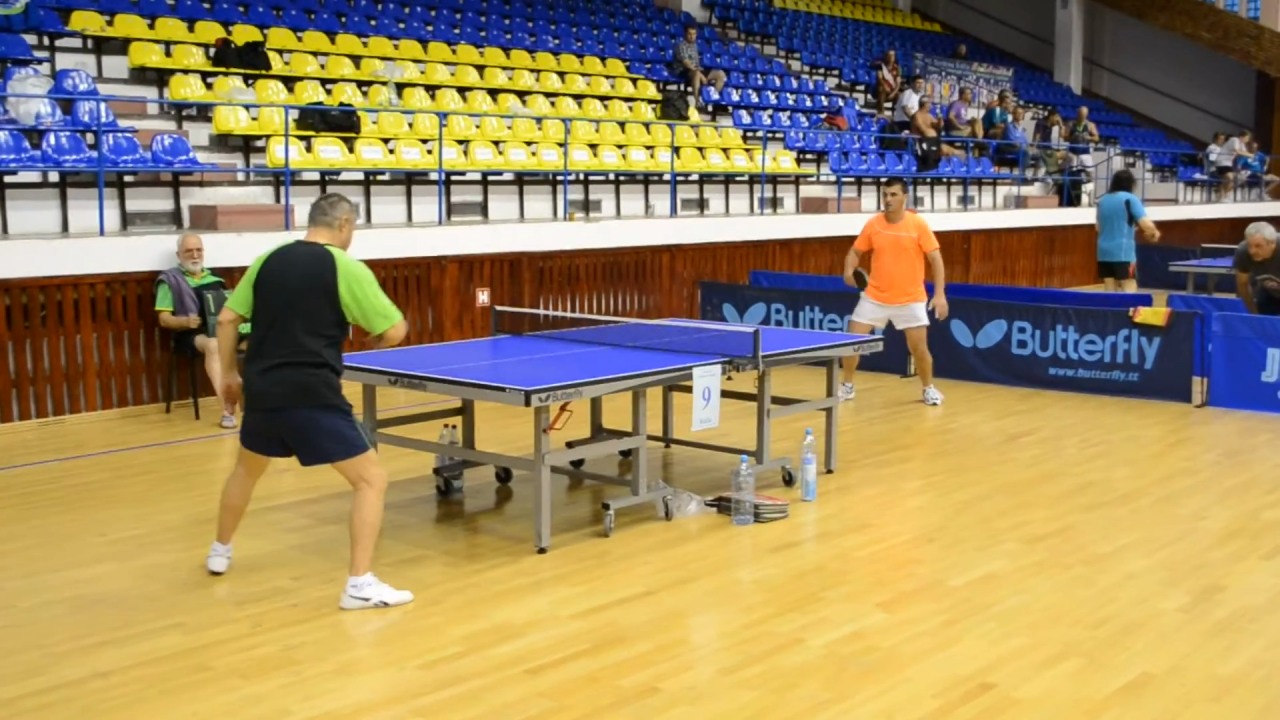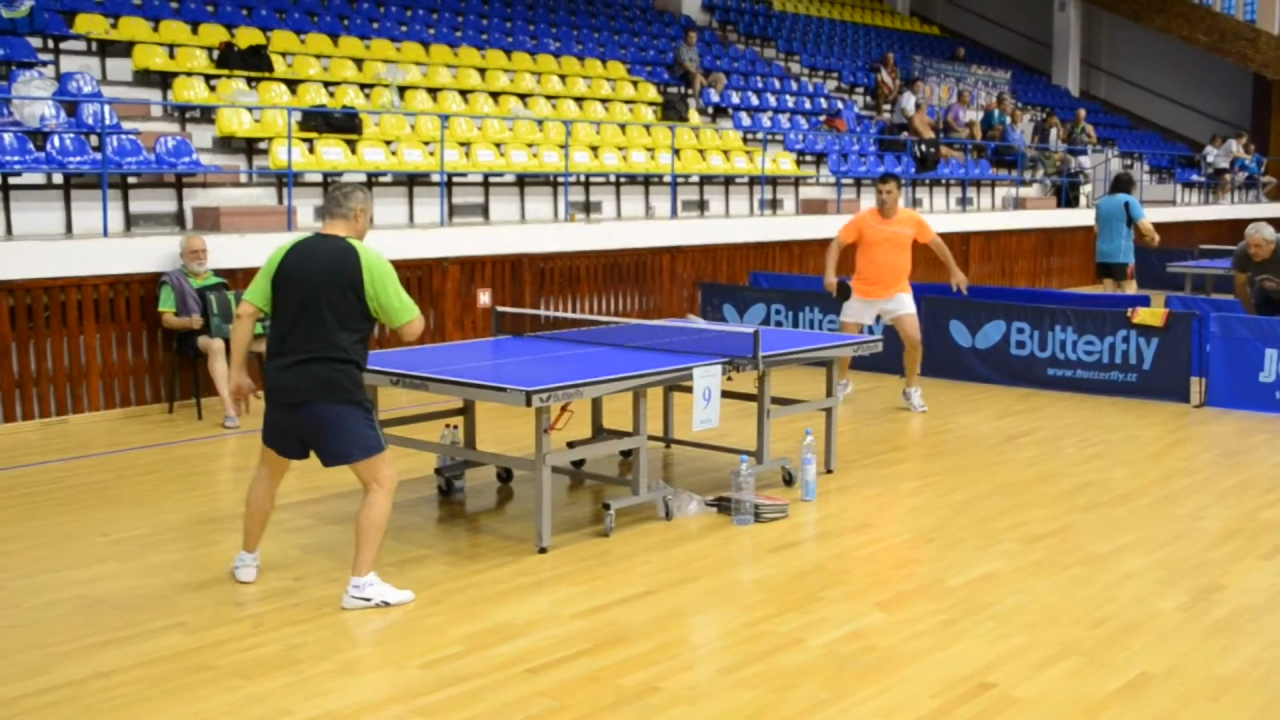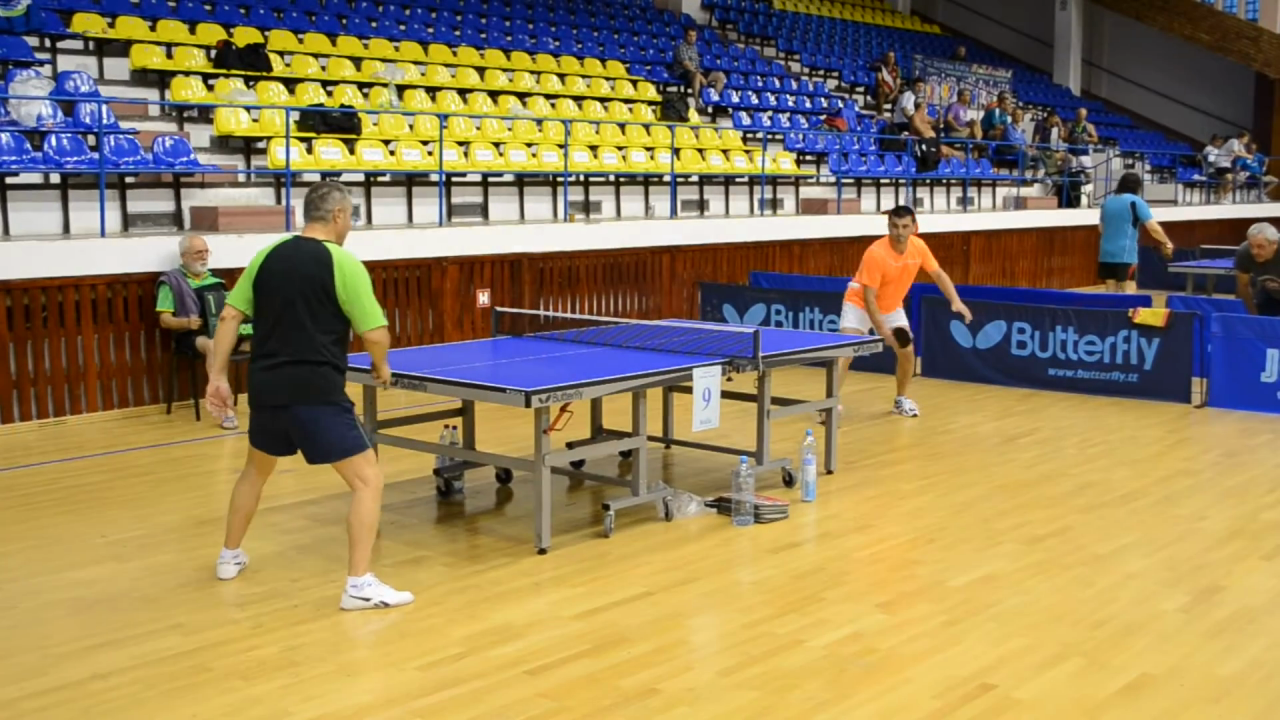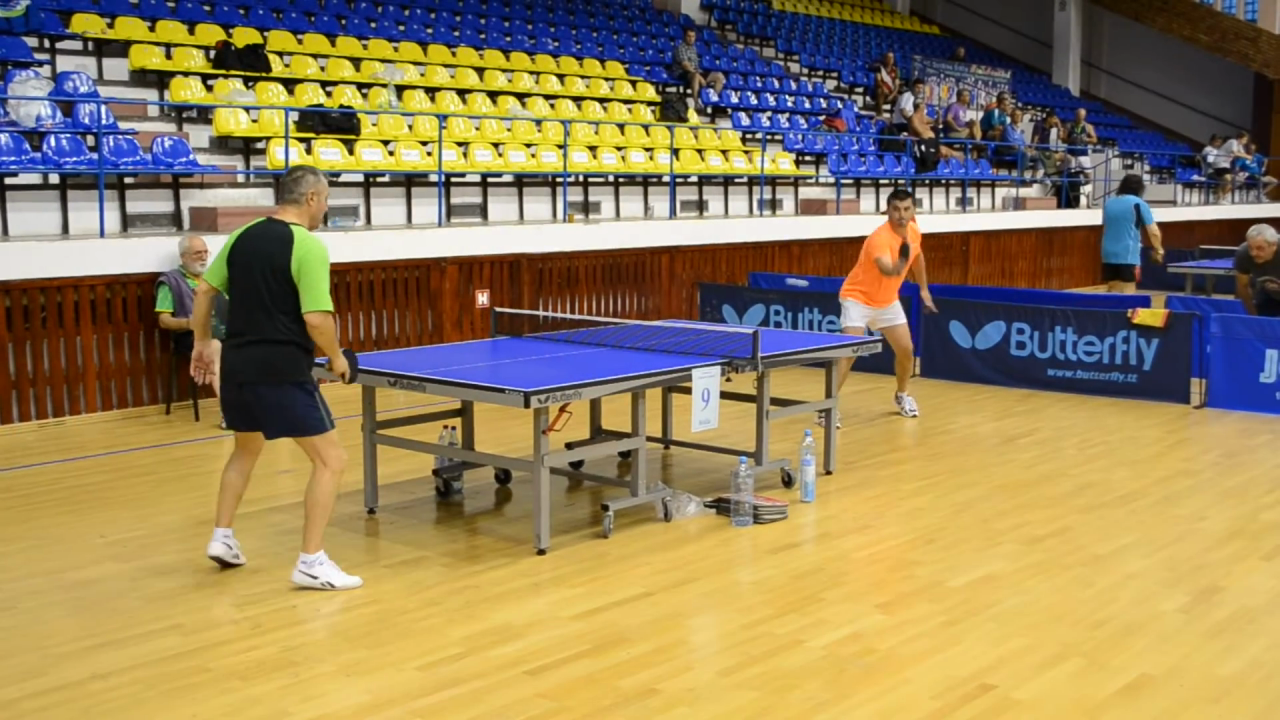
dt=0.3s
person 1, frame 1
left shoulder: (269, 261)
right shoulder: (348, 269)
left elbow: (227, 319)
right elbow: (395, 330)
left wrist: (229, 373)
right wrist: (379, 336)
left hip: (262, 391)
right hip: (314, 396)
left knee: (247, 468)
right knee: (371, 480)
left ankle: (219, 551)
right ankle: (360, 584)
person 1, frame 2
left shoulder: (286, 254)
right shoulder: (368, 261)
left elbow: (245, 313)
right elbow: (412, 330)
left wrist: (238, 371)
right wrist: (395, 313)
left hip: (283, 388)
right hip: (335, 392)
left knee: (269, 471)
right knee: (382, 481)
left ankle: (246, 560)
right ankle: (362, 584)
person 1, frame 3
left shoulder: (268, 256)
right shoulder: (344, 263)
left elbow: (229, 316)
right elbow: (375, 335)
left wrist: (218, 375)
right wrist: (381, 368)
left hip: (266, 389)
right hip: (317, 393)
left knee: (256, 470)
right knee: (368, 481)
left ankle: (229, 556)
right ankle: (360, 584)
person 1, frame 4
left shoulder: (243, 236)
right shoulder: (307, 245)
left elbow: (204, 290)
right elbow: (317, 318)
left wrist: (202, 341)
right wrist: (337, 359)
left hip: (238, 369)
right hip: (283, 373)
left knee: (245, 453)
right knee: (331, 460)
left ankle: (223, 538)
right ankle: (311, 563)
person 2, frame 1
left shoulder: (918, 225)
right shoulder: (873, 225)
left elbow: (936, 259)
right elbow: (855, 252)
left wrist: (939, 294)
right wrist: (849, 271)
left hip: (910, 299)
right hip: (875, 297)
left knee: (919, 349)
left ankle: (928, 387)
right ankle: (847, 385)
person 2, frame 2
left shoulder: (913, 220)
right shoulder: (862, 220)
left elbow: (936, 243)
right elbow: (836, 244)
left wrist: (954, 271)
right wrist: (830, 274)
left hip: (897, 293)
right hip: (862, 293)
left knee: (914, 339)
left ankle: (911, 389)
right ankle: (842, 382)
person 2, frame 3
left shoulder: (918, 247)
right shoulder: (876, 253)
left elbow: (938, 274)
right elbow: (868, 298)
left wrist: (956, 301)
right wrist: (883, 332)
left hip: (892, 307)
right hip: (858, 304)
left knee: (907, 352)
left ankle: (901, 399)
person 2, frame 4
left shoulder: (914, 232)
right shoulder: (880, 236)
left elbow: (918, 259)
right elbow: (885, 269)
left wrist: (924, 290)
right wrist: (897, 268)
left hip: (888, 301)
right hip: (858, 297)
left knee: (905, 350)
left ankle: (901, 395)
person 3, frame 1
left shoulder: (214, 277)
right shoulder: (170, 279)
right elbow: (164, 319)
right wrist: (186, 321)
right hip: (191, 334)
right knee: (213, 345)
right ankle: (227, 408)
person 3, frame 2
left shoulder: (216, 278)
right shoulder: (173, 281)
right elbow: (166, 320)
right wrist: (189, 322)
right hip: (194, 334)
left knee: (266, 341)
right knee: (216, 345)
right ankle: (230, 410)
person 3, frame 3
left shoulder: (214, 278)
right shoulder: (171, 281)
right elbow: (164, 319)
right wrist: (187, 322)
right hip: (192, 335)
right knee: (213, 345)
right ankle: (227, 411)
person 3, frame 4
right shoulder: (170, 281)
left elbow: (223, 305)
right elbow: (163, 320)
right wrist: (188, 323)
left hip: (224, 331)
right hip: (192, 334)
right knee: (213, 345)
